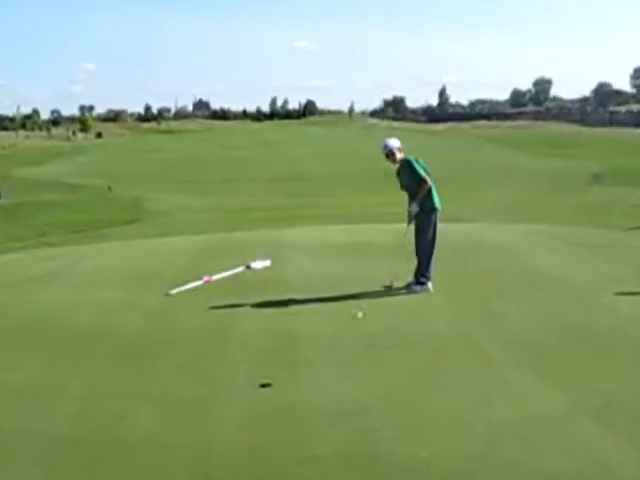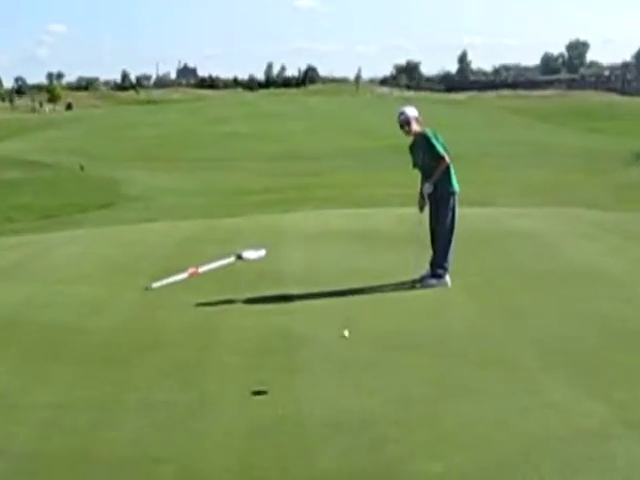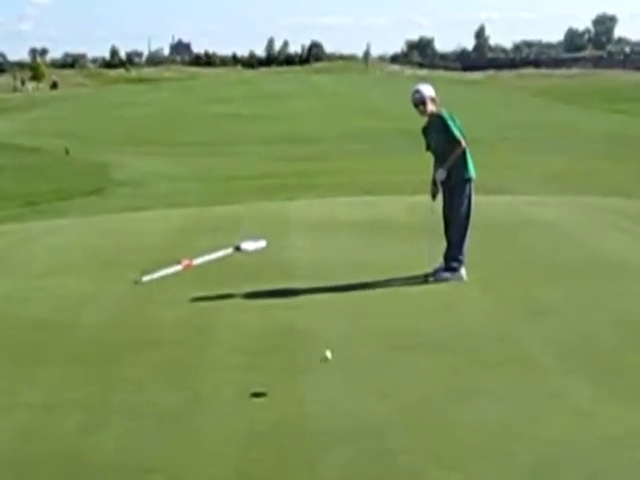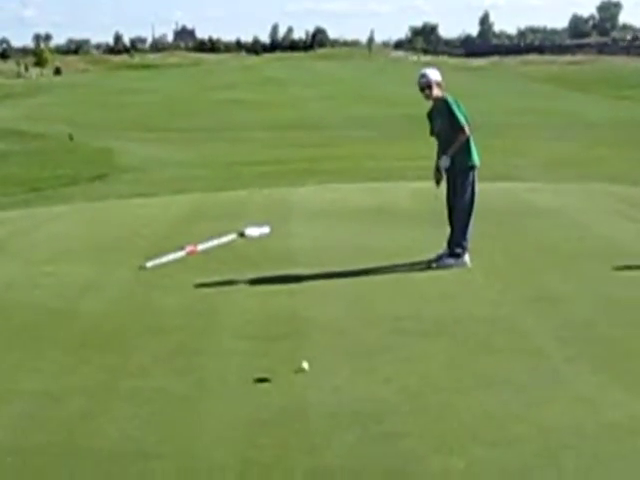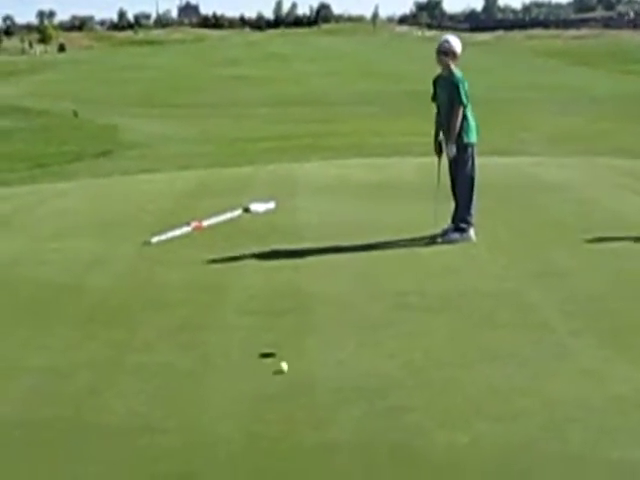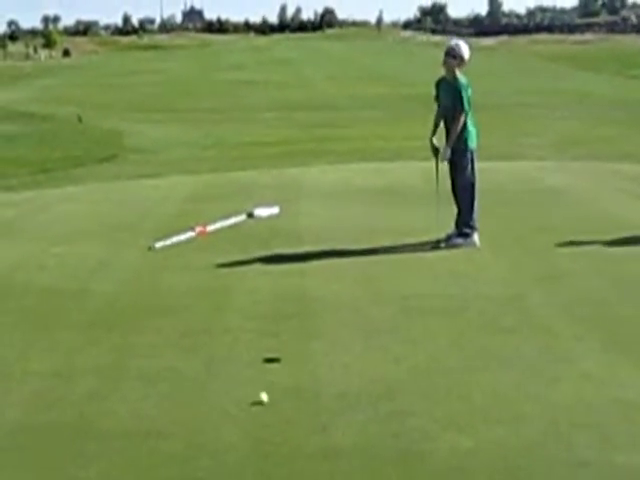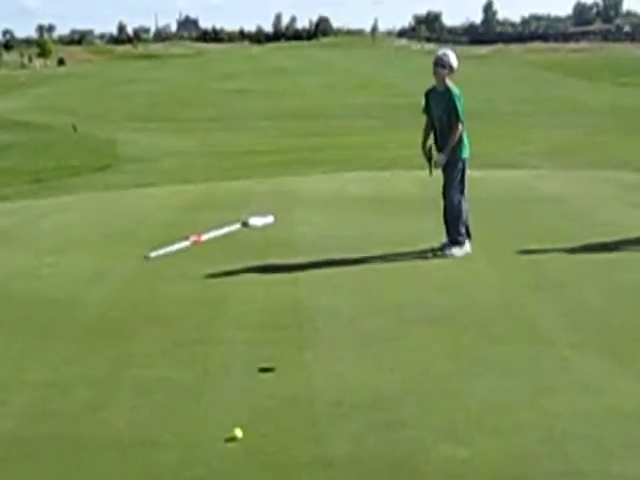
dt=0.3s
person 1, frame 1
left shoulder: (411, 162)
right shoulder: (400, 172)
left elbow: (427, 182)
left wrist: (416, 203)
right wrist: (410, 212)
left hip: (428, 207)
right hip: (419, 209)
left knee: (426, 244)
right knee: (420, 244)
left ankle: (424, 281)
right ankle: (419, 277)
person 1, frame 2
left shoulder: (428, 136)
right shoulder: (413, 147)
left elbow: (445, 160)
left wrist: (430, 183)
right wrist: (421, 195)
left hip: (446, 189)
right hip: (434, 191)
left knee: (443, 231)
right knee: (435, 231)
left ankle: (441, 274)
right ankle: (435, 269)
person 1, frame 3
left shoulder: (444, 118)
right shoulder: (427, 128)
left elbow: (461, 145)
left wrist: (444, 169)
right wrist: (434, 181)
left hip: (461, 175)
right hip: (448, 178)
left knee: (458, 221)
right knee: (449, 220)
left ankle: (456, 267)
right ankle: (450, 262)
person 1, frame 4
left shoulder: (449, 104)
right shoulder: (432, 113)
left elbow: (465, 132)
left wrist: (447, 156)
right wrist: (437, 167)
left hip: (464, 162)
right hip: (451, 164)
left knee: (462, 207)
right knee: (453, 207)
left ankle: (460, 253)
right ankle: (453, 248)
person 1, frame 5
left shoulder: (456, 79)
right shoulder: (438, 80)
left elbow: (459, 110)
left wrist: (452, 141)
right wrist: (437, 138)
left hip: (463, 137)
right hip: (451, 137)
left knee: (464, 182)
right knee: (456, 182)
left ankle: (465, 228)
right ankle: (458, 223)
person 1, frame 6
left shoulder: (460, 85)
right shoulder: (441, 82)
left elbow: (460, 117)
left wrist: (448, 145)
right wrist: (433, 136)
left hip: (463, 142)
right hip: (453, 142)
left knee: (465, 187)
right knee: (457, 187)
left ankle: (469, 233)
right ankle: (462, 228)
person 1, frame 7
left shoulder: (452, 94)
right shoulder: (430, 94)
left elbow: (458, 126)
left wrist: (444, 153)
right wrist: (424, 144)
left hip: (455, 152)
right hip: (443, 152)
left knee: (453, 196)
right knee: (453, 196)
left ankle: (460, 242)
right ankle: (460, 237)
